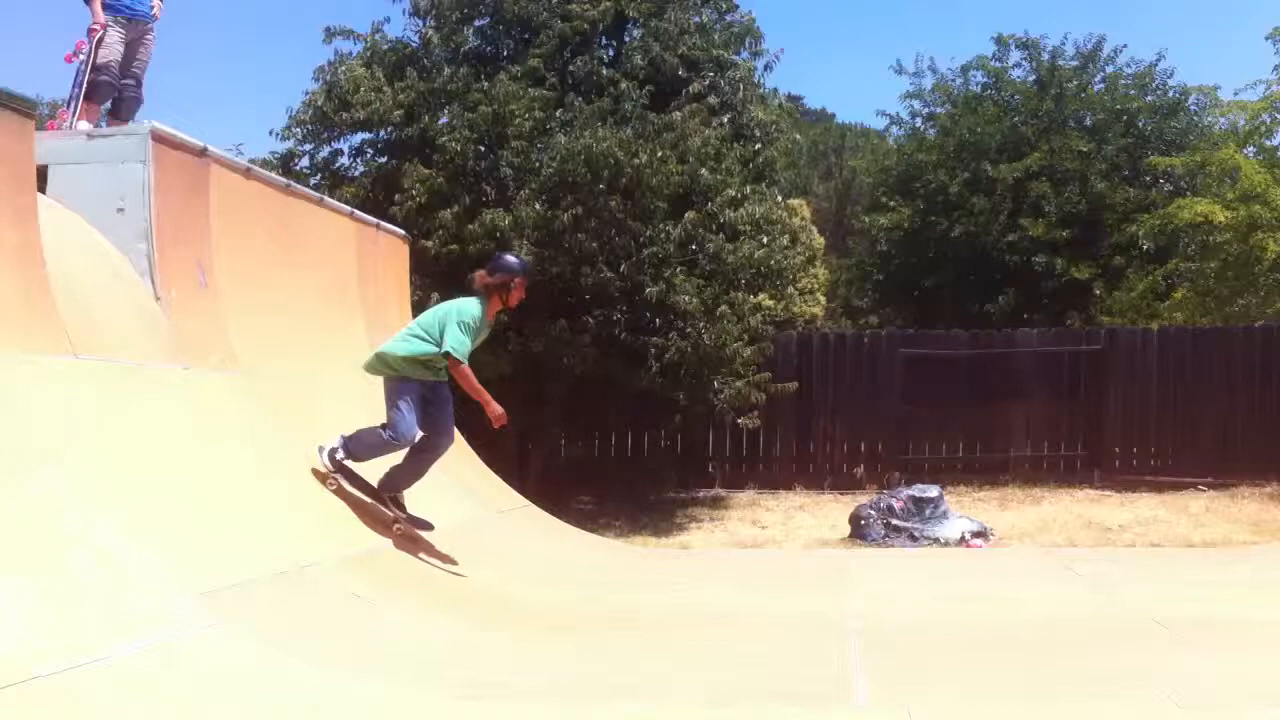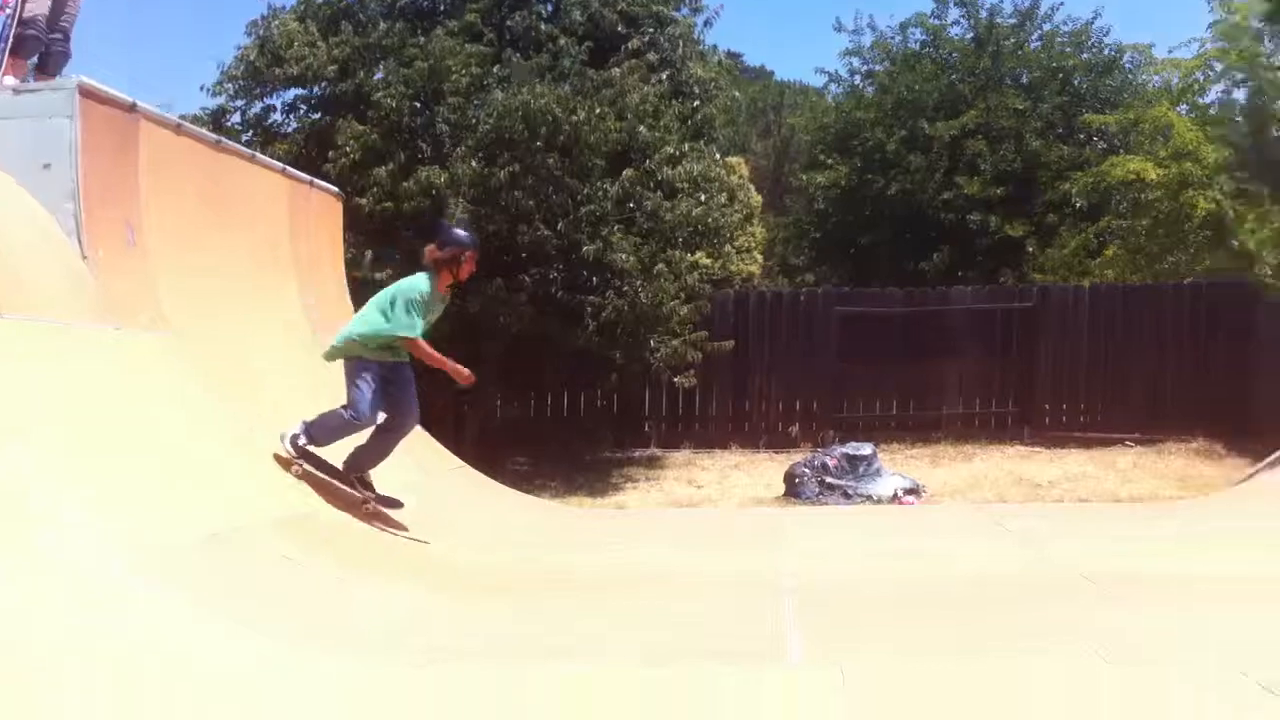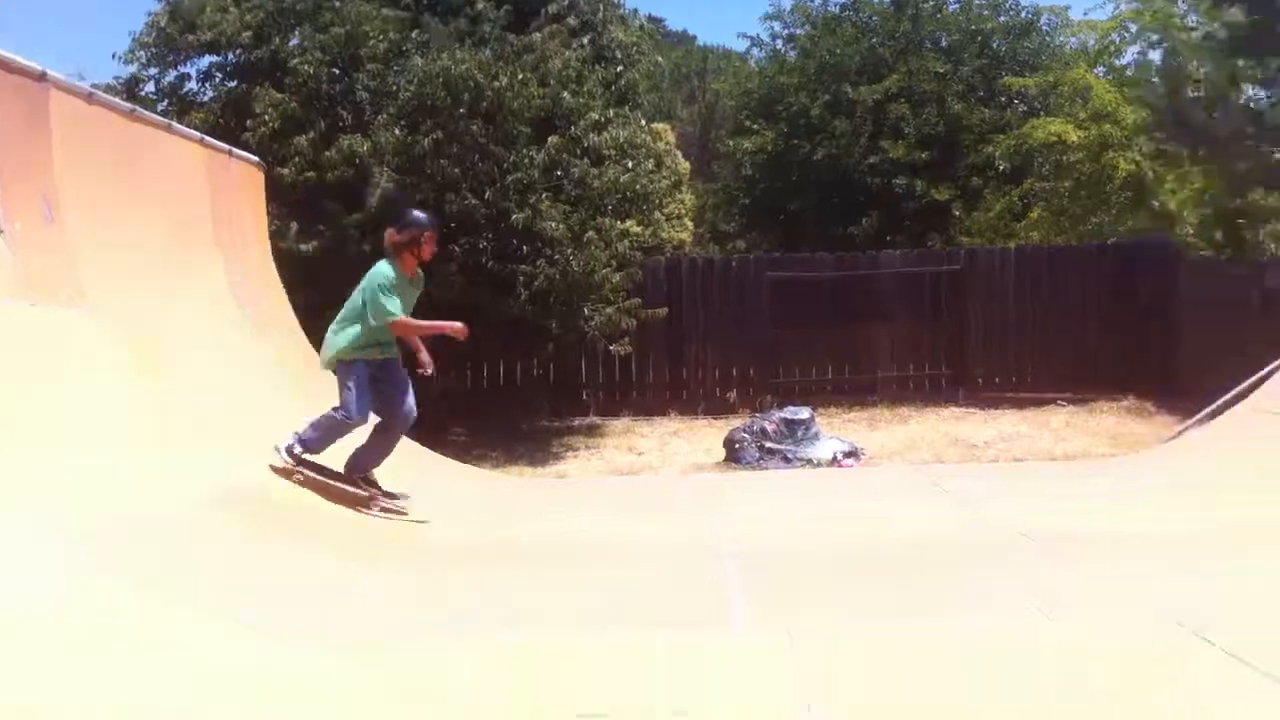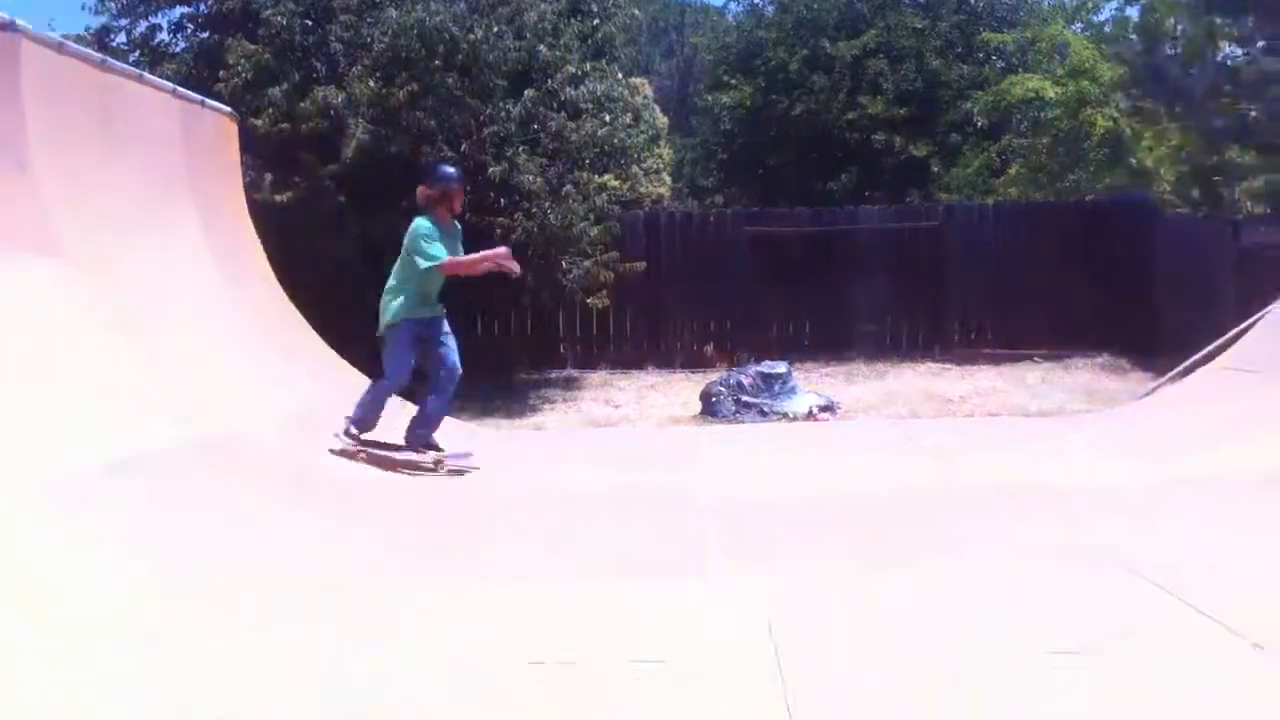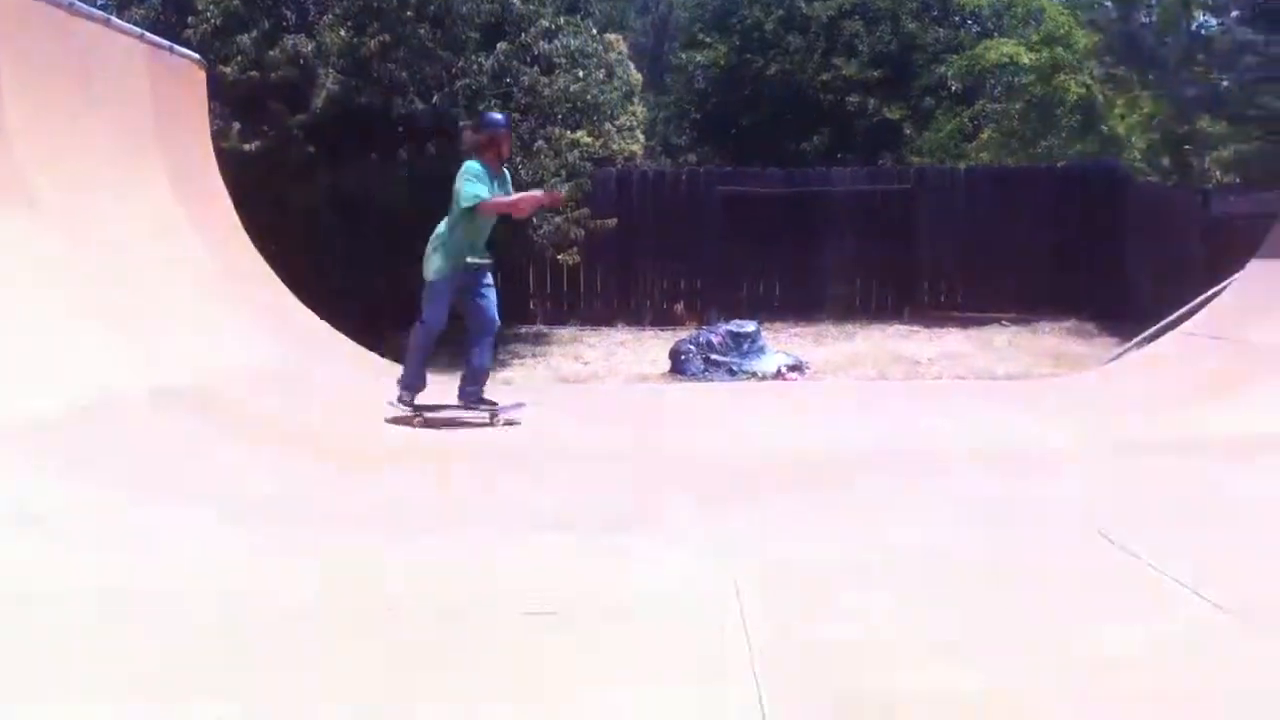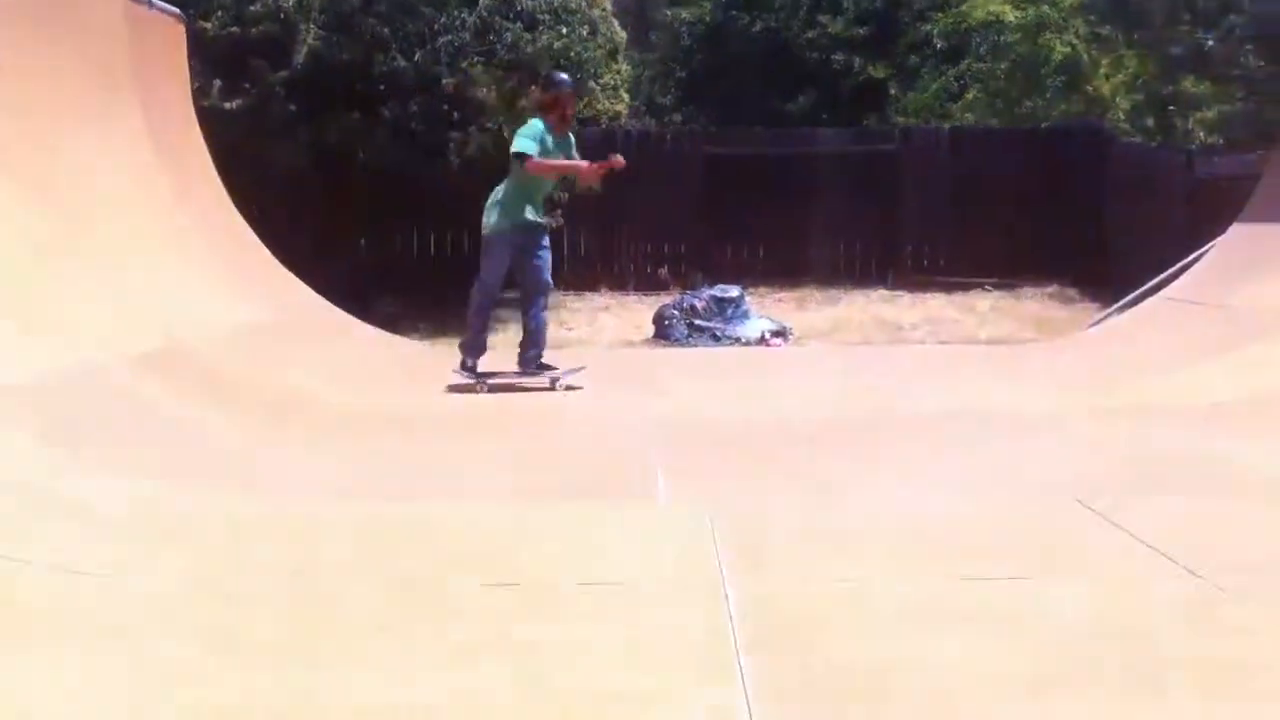
dt=0.1s
person 1, frame 1
left shoulder: (489, 318)
right shoulder: (467, 312)
right elbow: (456, 365)
right wrist: (489, 404)
left hip: (432, 371)
right hip: (405, 366)
left knee: (442, 437)
right knee: (403, 434)
left ankle: (391, 487)
right ankle: (343, 448)
person 1, frame 2
left shoulder: (443, 294)
right shoulder: (416, 288)
right elbow: (411, 342)
right wrist: (453, 369)
left hip: (391, 353)
right hip: (363, 347)
left knee: (407, 417)
right knee: (362, 414)
left ankle: (357, 468)
right ankle: (303, 434)
person 1, frame 3
left shoulder: (416, 277)
right shoulder: (383, 275)
right elbow: (398, 324)
left wrist: (421, 351)
right wrist: (445, 327)
left hip: (381, 349)
right hip: (351, 348)
left knee: (405, 412)
right knee: (355, 412)
left ankle: (359, 470)
right ankle: (298, 444)
person 1, frame 4
left shoulder: (452, 228)
right shoulder: (422, 228)
left elbow: (461, 267)
right elbow: (447, 266)
left wrist: (495, 263)
right wrist: (491, 255)
left hip: (430, 309)
right hip: (403, 309)
left knee: (451, 371)
right knee: (397, 375)
left ankle: (420, 435)
right ankle: (356, 425)
person 1, frame 5
left shoulder: (502, 174)
right shoulder: (472, 171)
left elbow: (517, 211)
right elbow: (487, 206)
left wrist: (545, 199)
right wrist: (529, 196)
left hip: (476, 259)
right hip: (448, 258)
left knee: (487, 324)
right knee: (431, 324)
left ankle: (471, 393)
right ankle: (408, 388)
person 1, frame 6
left shoulder: (566, 138)
right shoulder: (534, 130)
left elbow: (582, 179)
right elbow: (526, 164)
left wrist: (607, 165)
right wrist: (572, 166)
left hip: (534, 218)
right hip: (506, 217)
left knee: (539, 287)
right knee: (489, 284)
left ankle: (531, 358)
right ankle: (470, 352)
